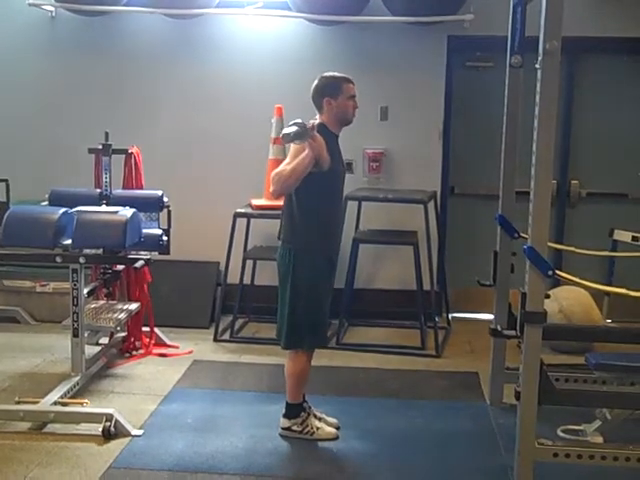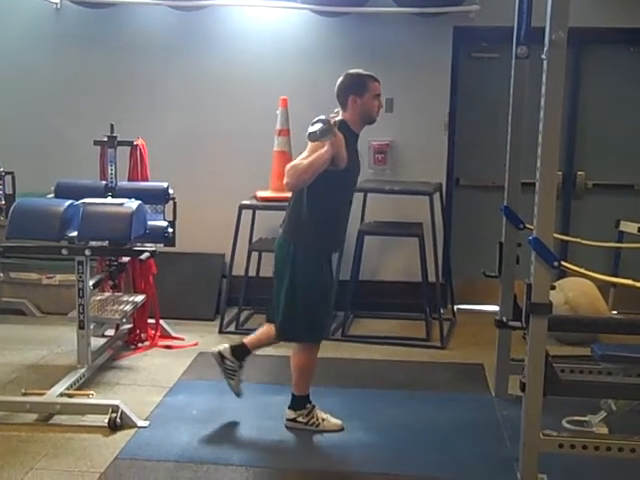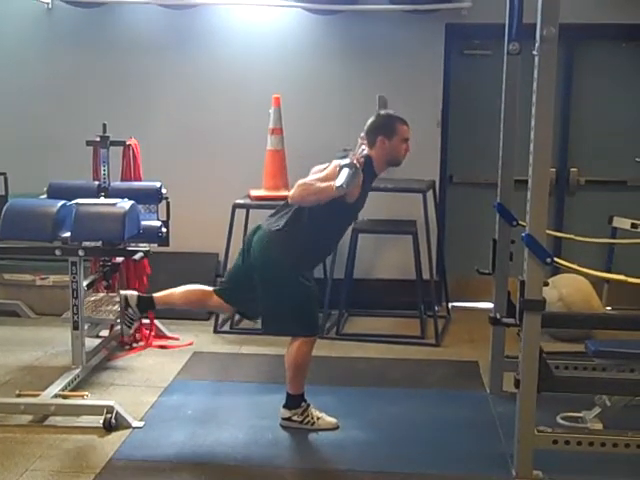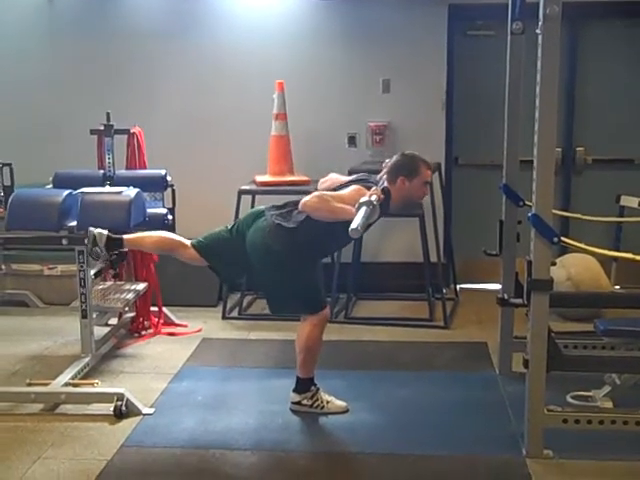
dt=1s
person 1, frame 1
left shoulder: (329, 140)
right shoulder: (314, 140)
right elbow: (278, 186)
right wrist: (310, 154)
left hip: (317, 252)
right hip: (302, 253)
left knee: (309, 336)
right knee: (301, 339)
left ankle: (300, 407)
right ankle: (293, 418)
person 1, frame 2
left shoulder: (346, 137)
right shoulder: (335, 138)
right elbow: (291, 179)
right wrist: (327, 150)
left hip: (308, 245)
right hip: (304, 247)
left knee: (292, 322)
right knee: (309, 332)
left ankle: (234, 354)
right ankle: (299, 410)
person 1, frame 3
left shoulder: (359, 169)
right shoulder: (354, 173)
left elbow: (316, 175)
right elbow: (298, 193)
right wrist: (341, 187)
left hip: (270, 243)
right hip: (280, 254)
left knee: (220, 300)
right knee: (305, 332)
left ankle: (140, 302)
right ankle: (294, 409)
person 1, frame 4
left shoulder: (370, 185)
right shoulder: (366, 196)
left elbow: (326, 182)
right elbow: (310, 203)
right wrist: (354, 213)
left hip: (262, 224)
right hip: (276, 245)
left knee: (187, 249)
right knee: (316, 314)
left ankle: (111, 242)
right ankle: (304, 394)
